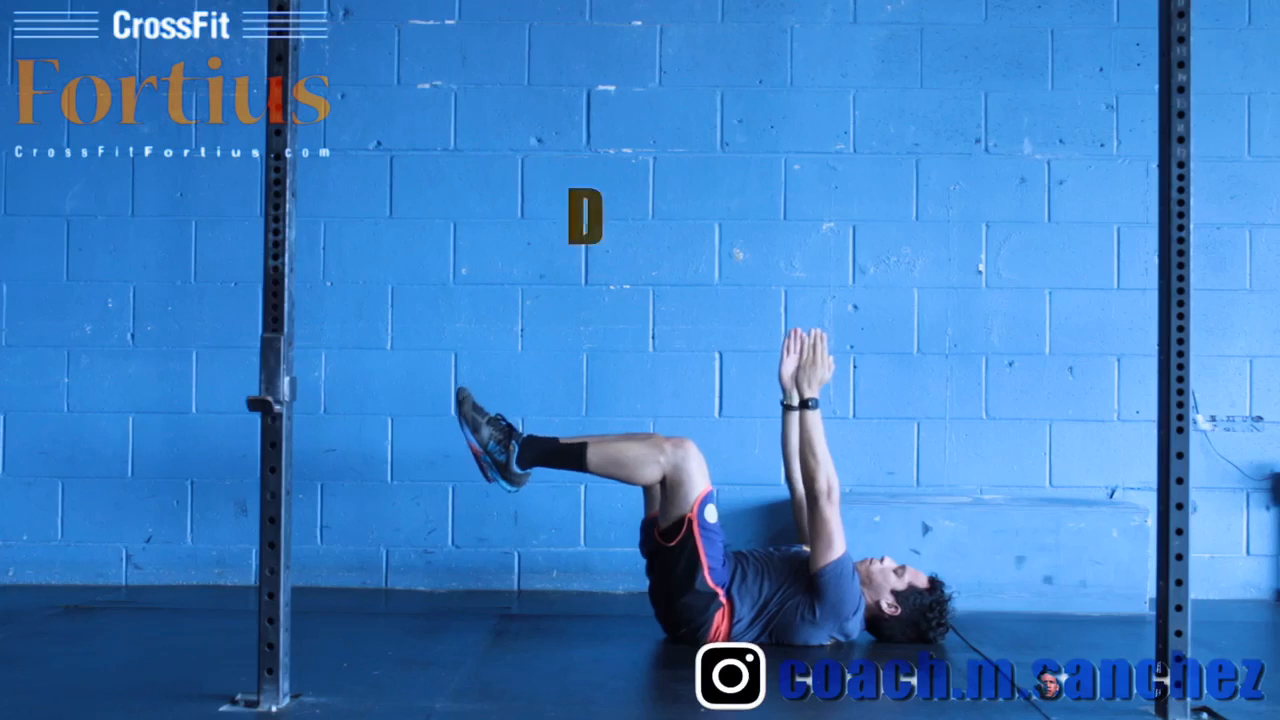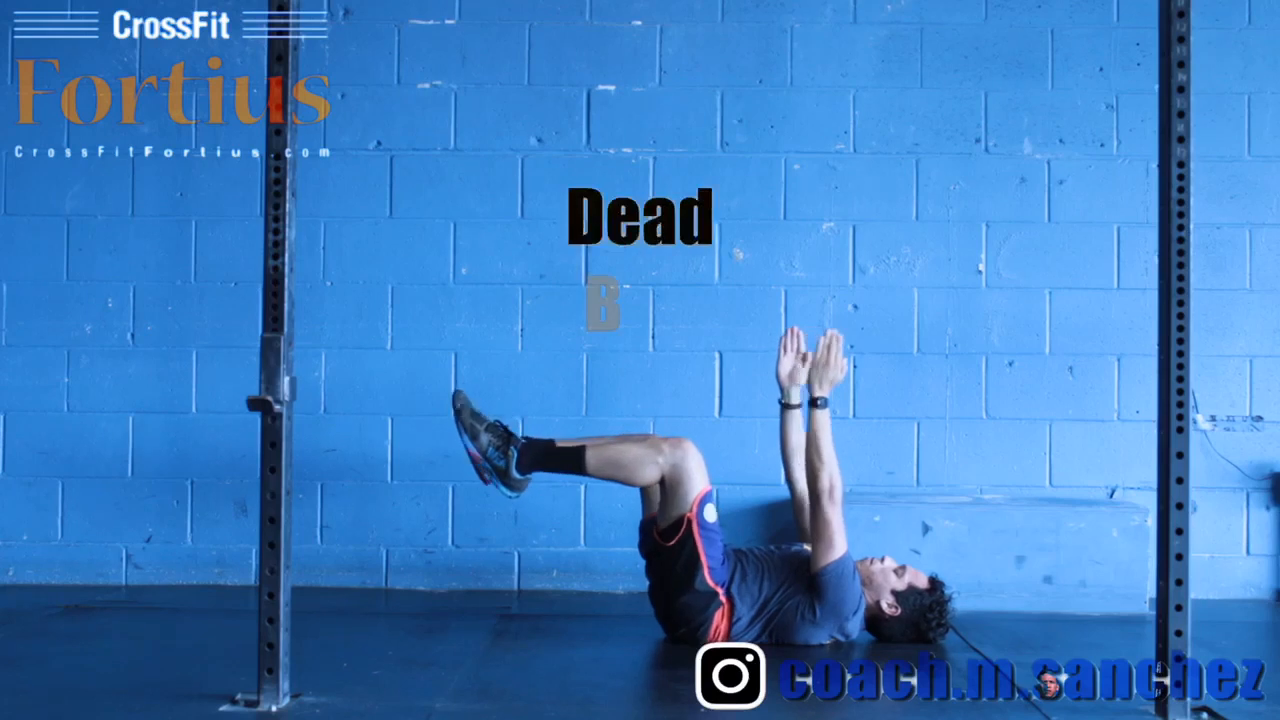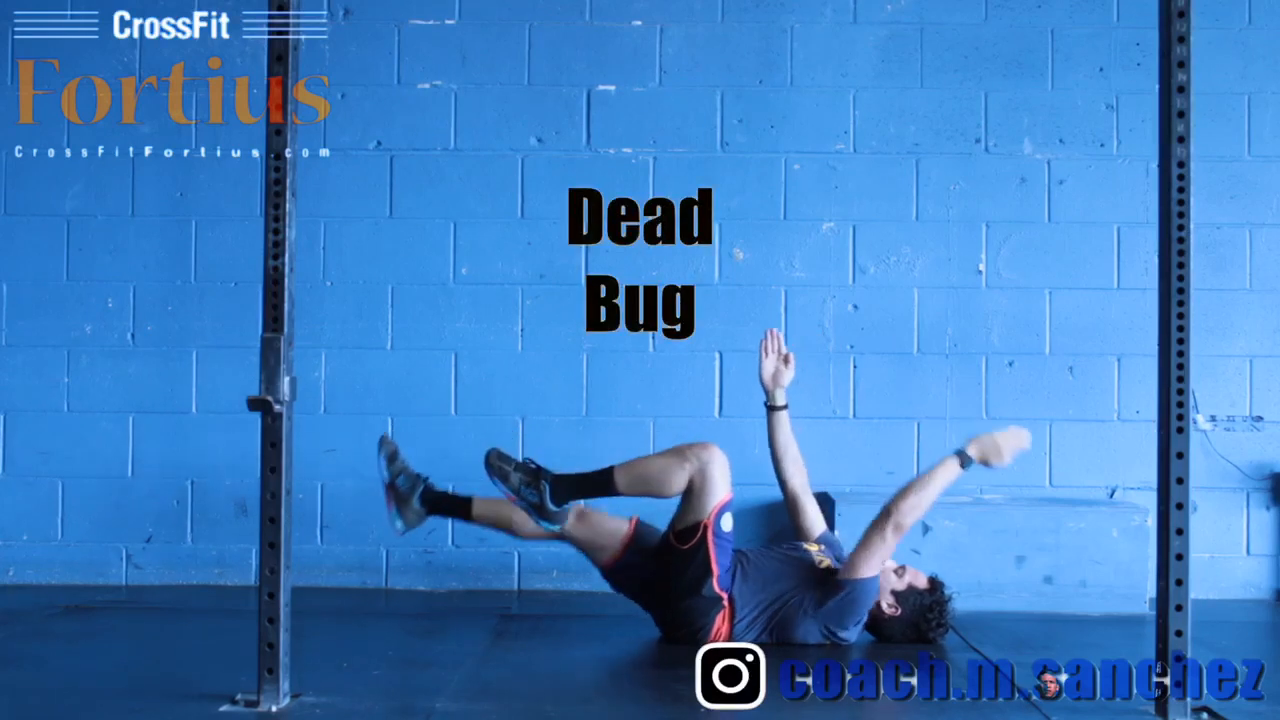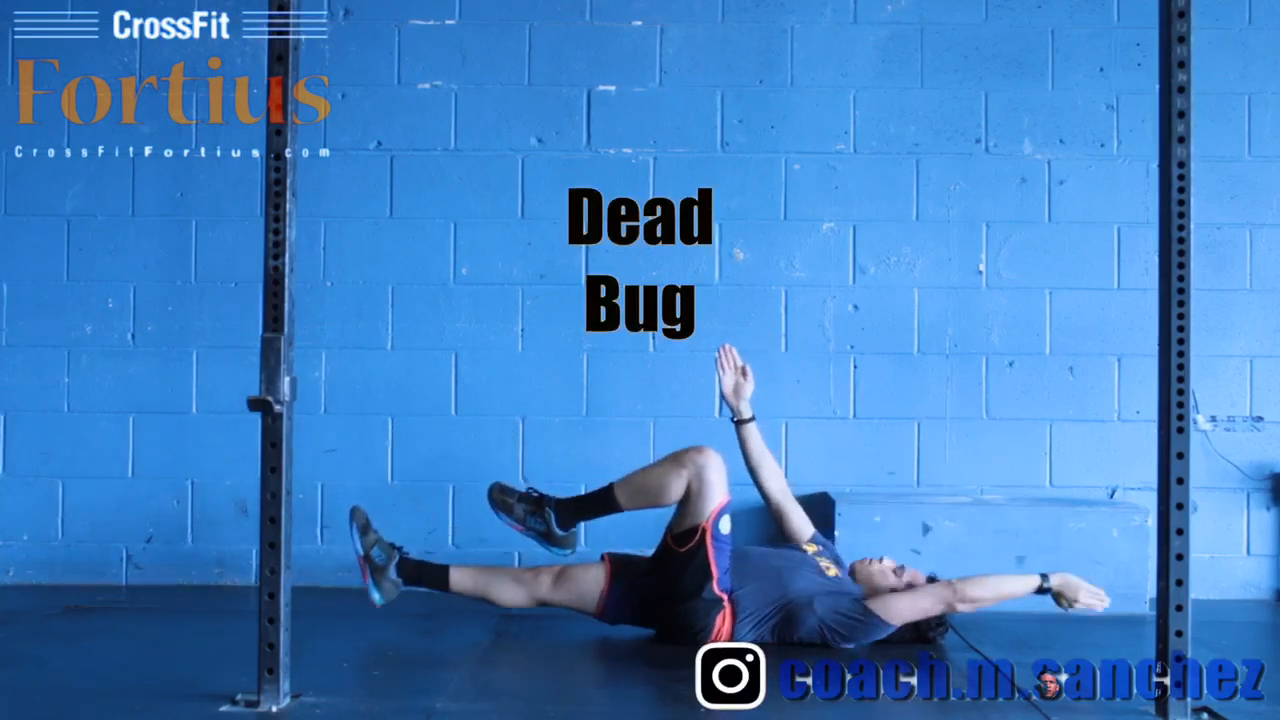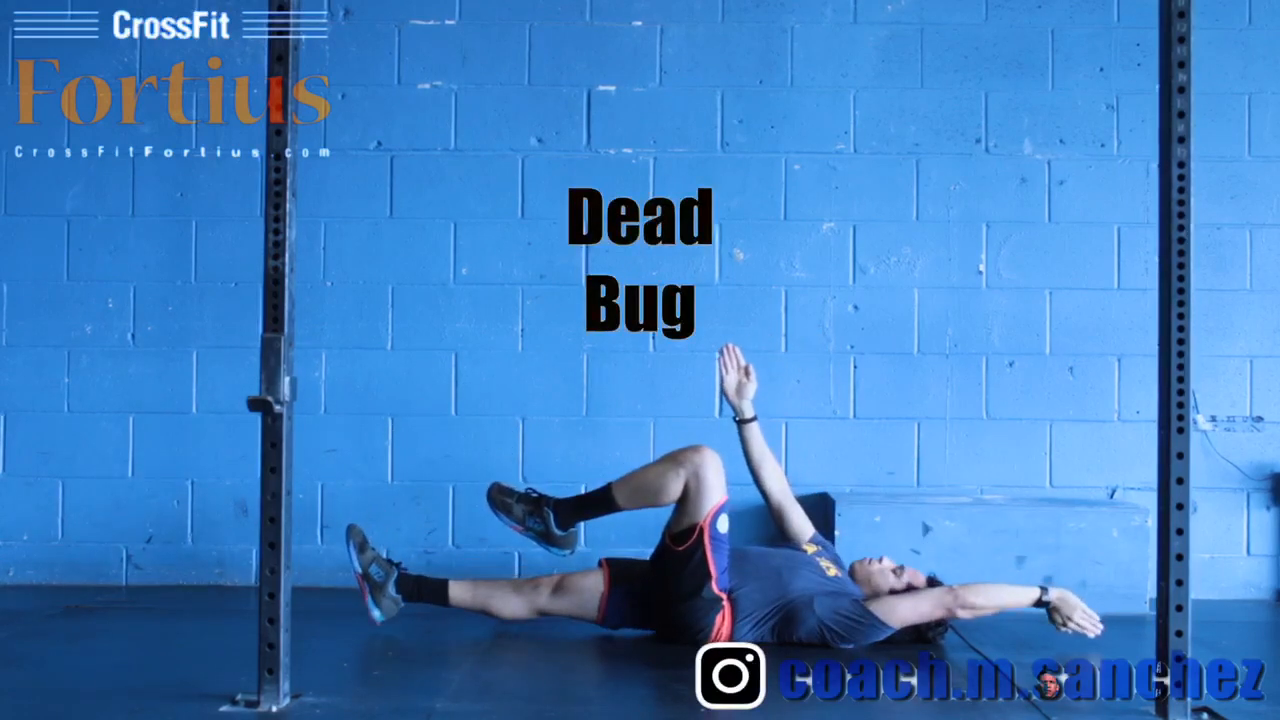
dt=0.7s
person 1, frame 1
left shoulder: (842, 602)
right shoulder: (839, 581)
left elbow: (824, 497)
right elbow: (801, 485)
left wrist: (811, 397)
right wrist: (791, 395)
left hip: (704, 605)
right hip: (698, 591)
left knee: (681, 454)
right knee: (661, 455)
left ankle: (521, 453)
right ankle: (518, 453)
person 1, frame 2
left shoulder: (842, 603)
right shoulder: (842, 580)
left elbow: (827, 497)
right elbow: (802, 483)
left wrist: (819, 397)
right wrist: (791, 393)
left hip: (703, 603)
right hip: (696, 587)
left knee: (679, 452)
right knee: (654, 448)
left ankle: (521, 460)
right ankle: (517, 453)
person 1, frame 3
left shoulder: (847, 606)
right shoulder: (832, 562)
left elbow: (894, 521)
right elbow: (797, 484)
left wrist: (967, 455)
right wrist: (776, 396)
left hip: (703, 605)
right hip: (684, 586)
left knee: (706, 458)
right knee: (570, 519)
left ankle: (557, 488)
right ankle: (426, 500)
person 1, frame 4
left shoulder: (860, 616)
right shoulder: (828, 559)
left elbow: (954, 594)
right elbow: (775, 489)
left wrist: (1048, 581)
right wrist: (743, 410)
left hip: (703, 608)
right hip: (674, 592)
left knee: (702, 462)
right knee: (542, 583)
left ankle: (560, 515)
right ankle: (400, 571)
person 1, frame 5
left shoulder: (858, 615)
right shoulder: (827, 560)
left elbow: (953, 602)
right elbow: (777, 489)
left wrist: (1047, 594)
right wrist: (745, 410)
left hip: (703, 606)
right hip: (674, 591)
left knee: (699, 461)
right knee: (542, 593)
left ankle: (560, 517)
right ankle: (400, 588)
